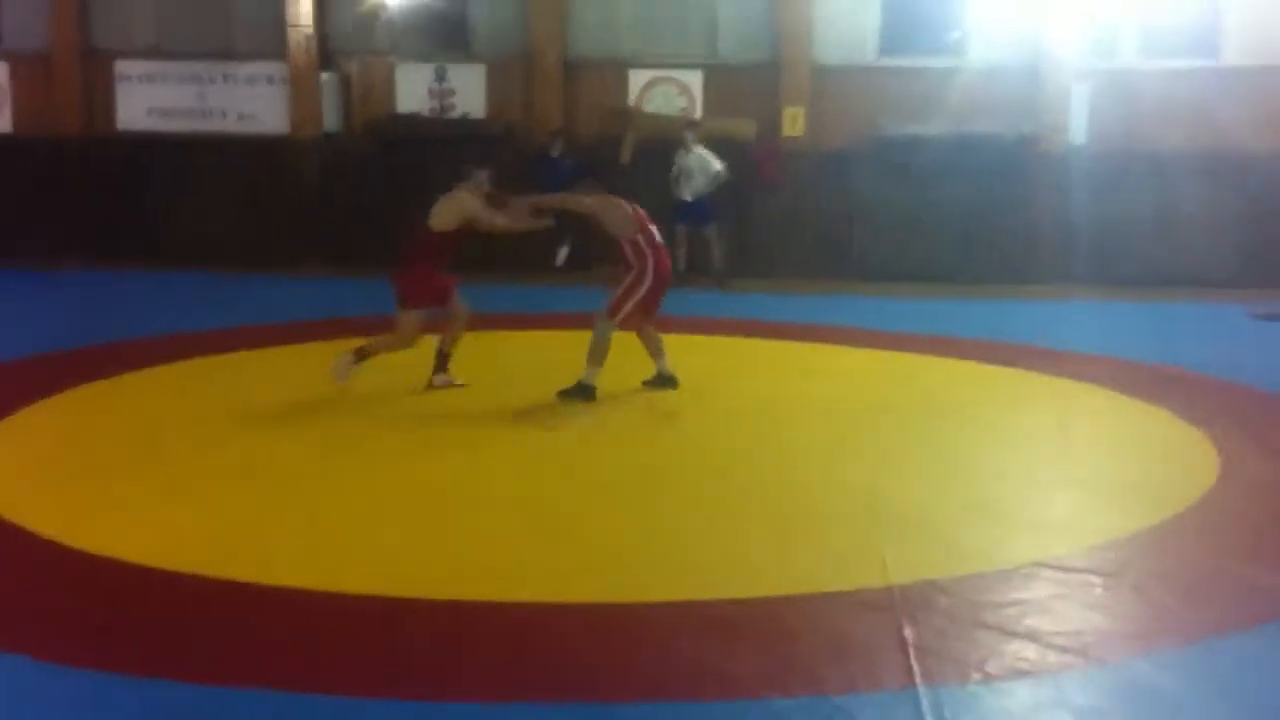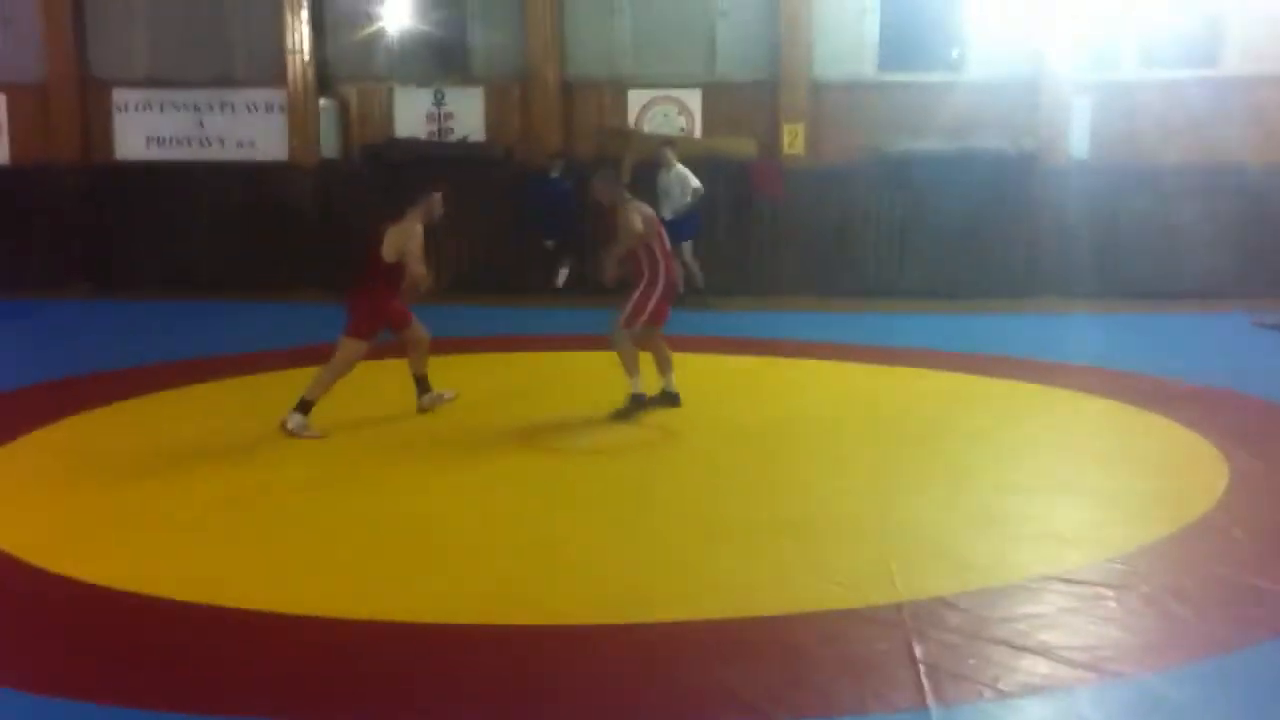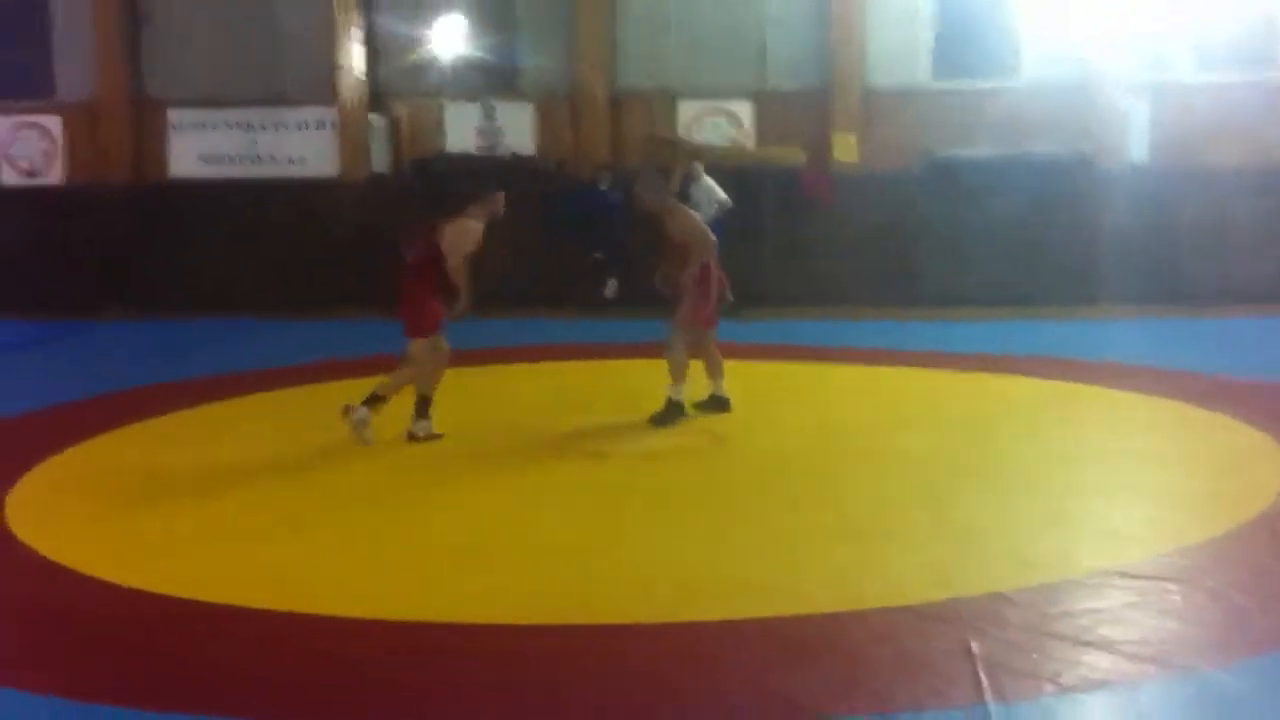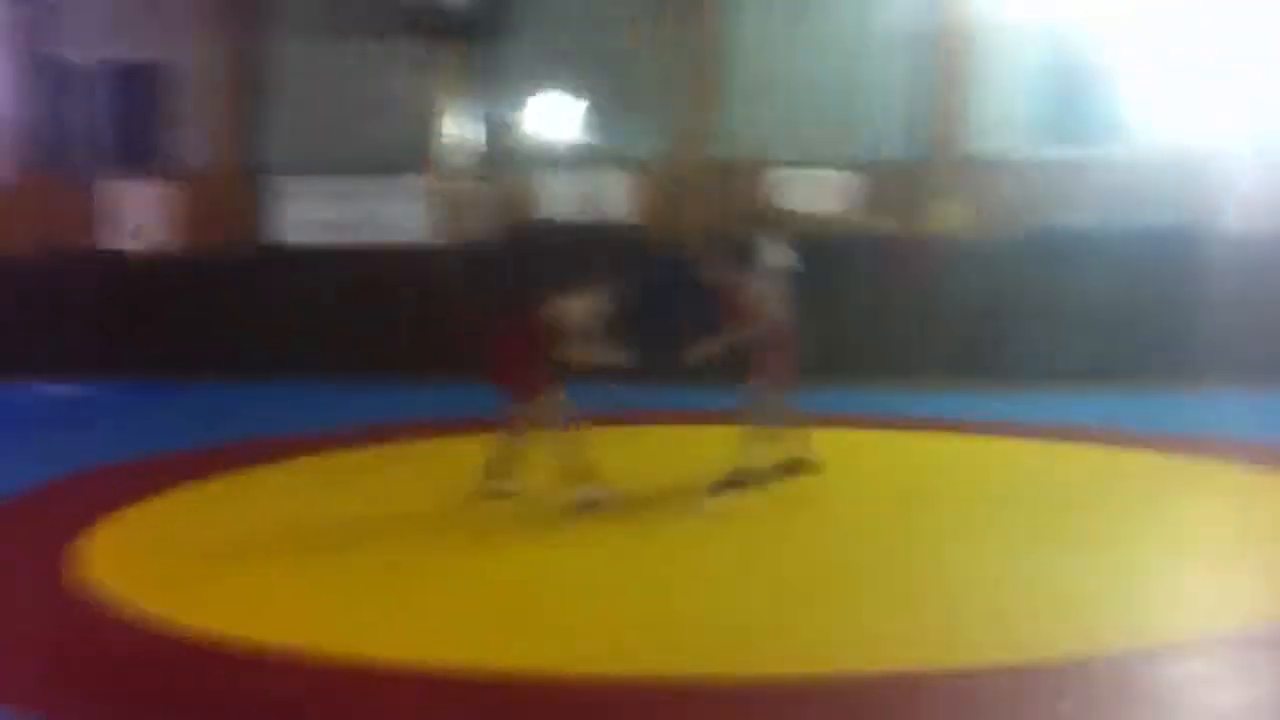
dt=0.3s
person 1, frame 1
left shoulder: (607, 207)
right shoulder: (626, 208)
left elbow: (569, 200)
left wrist: (529, 201)
left hip: (647, 272)
right hip: (659, 270)
left knee: (604, 323)
right knee: (640, 321)
left ankle: (587, 385)
right ankle: (665, 374)
person 1, frame 2
left shoulder: (629, 211)
right shoulder: (637, 209)
left elbow: (635, 231)
left wrist: (611, 258)
right wrist: (619, 266)
left hip: (656, 279)
right hip: (662, 277)
left knee: (623, 333)
right knee: (649, 335)
left ankle: (637, 396)
right ankle: (670, 392)
person 1, frame 3
left shoulder: (678, 216)
right shoulder: (670, 215)
left elbow: (707, 244)
left wrist: (688, 272)
left hip: (704, 282)
right hip: (703, 281)
left knee: (679, 339)
right knee: (702, 341)
left ankle: (675, 404)
right ankle: (719, 396)
person 1, frame 4
left shoulder: (749, 288)
right shoulder: (740, 287)
left elbow: (767, 322)
left wrist: (723, 341)
left hip: (778, 340)
right hip: (773, 340)
left knee: (761, 404)
right knee: (773, 401)
left ankle: (751, 469)
right ankle: (802, 457)
person 2, frame 1
left shoulder: (461, 201)
right shoulder: (464, 201)
left elbow: (494, 221)
right elbow: (500, 224)
left hip: (431, 269)
right hip: (418, 270)
left knee: (459, 316)
right knee: (407, 337)
left ankle: (440, 374)
right ankle: (355, 357)
person 2, frame 2
left shoulder: (401, 227)
right shoulder: (412, 229)
right elbow: (416, 273)
left wrist: (407, 285)
right wrist: (424, 281)
left hip: (383, 298)
right hip: (371, 300)
left knee: (421, 338)
right knee: (342, 364)
left ankle: (426, 395)
right ankle: (297, 418)
person 2, frame 3
left shoulder: (455, 223)
right shoulder: (473, 228)
left elbow: (412, 252)
right elbow: (454, 263)
right wrist: (464, 292)
left hip: (419, 290)
right hip: (420, 293)
left knee: (440, 354)
right knee: (421, 364)
left ankle: (421, 423)
right ankle: (362, 411)
person 2, frame 4
left shoulder: (575, 304)
right shoulder: (583, 307)
right elbow: (575, 352)
right wrist: (611, 357)
left hip: (508, 356)
right hip: (521, 359)
left knee: (525, 418)
right knee: (563, 418)
left ankle: (494, 479)
right ankle: (586, 488)
